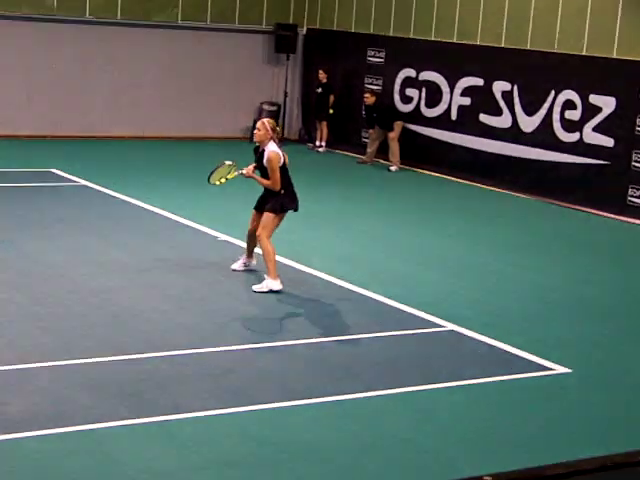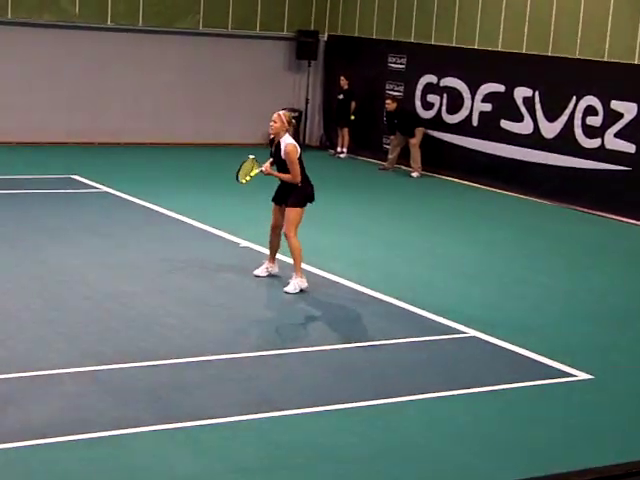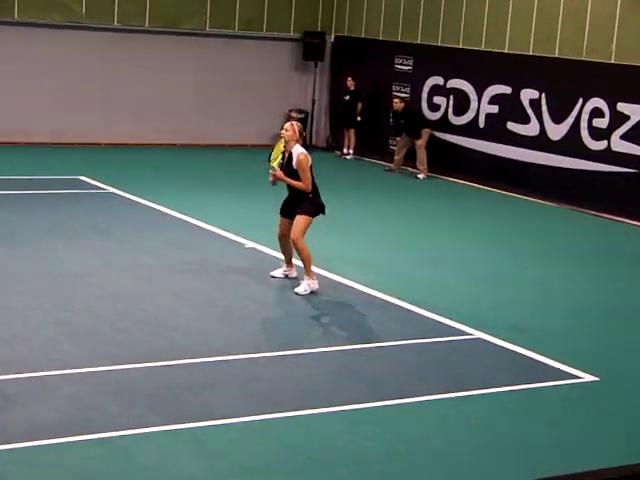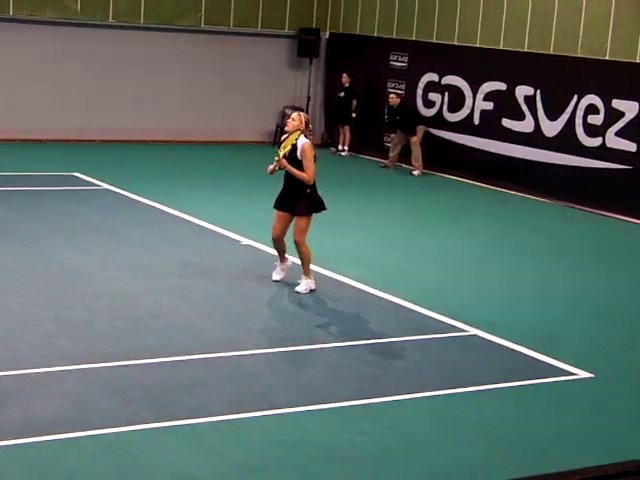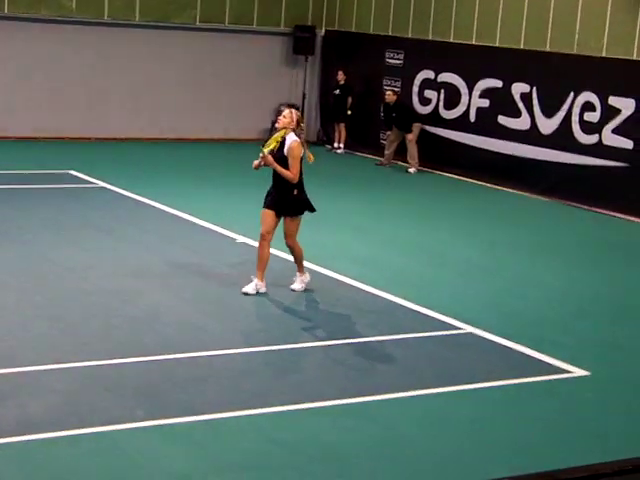
dt=0.3s
person 1, frame 1
left shoulder: (272, 154)
right shoulder: (261, 148)
left elbow: (275, 186)
left wrist: (252, 176)
right wrist: (254, 166)
left hip: (282, 196)
right hip: (271, 194)
left knee: (262, 236)
right knee: (252, 231)
left ankle: (273, 280)
right ankle: (248, 259)
person 1, frame 2
left shoulder: (289, 146)
right shoulder: (275, 140)
left elbow: (296, 178)
left wrist: (272, 172)
right wrist: (270, 163)
left hip: (298, 190)
right hip: (285, 188)
left knee: (290, 233)
right knee: (275, 228)
left ankle: (299, 278)
right ankle: (271, 264)
person 1, frame 3
left shoulder: (301, 156)
right shoulder: (284, 151)
left elbow: (307, 187)
left wrist: (283, 179)
right wrist: (277, 176)
left hip: (308, 200)
right hip: (293, 198)
left knee: (296, 238)
right knee: (282, 235)
left ankle: (310, 279)
right ankle: (289, 268)
person 1, frame 4
left shoulder: (305, 146)
left elbow: (309, 179)
left wrist: (287, 166)
right wrist: (276, 166)
left hip: (305, 196)
right hip: (287, 193)
left knee: (298, 239)
right knee: (276, 236)
left ankle: (307, 279)
right ankle: (283, 262)
person 1, frame 5
left shoulder: (293, 144)
left elbow: (293, 177)
left wrist: (272, 164)
right wrist: (263, 161)
left hip: (292, 197)
right hip: (275, 193)
left knee: (290, 241)
right knee: (264, 236)
left ankle: (302, 275)
right ankle: (259, 282)
